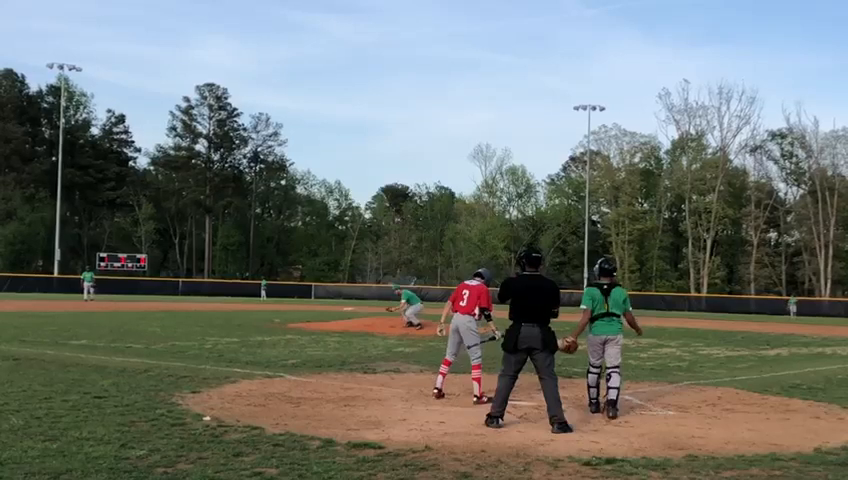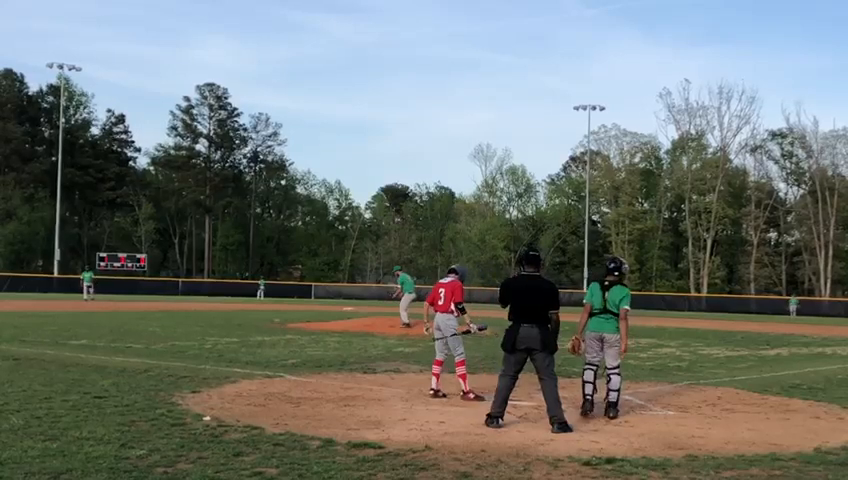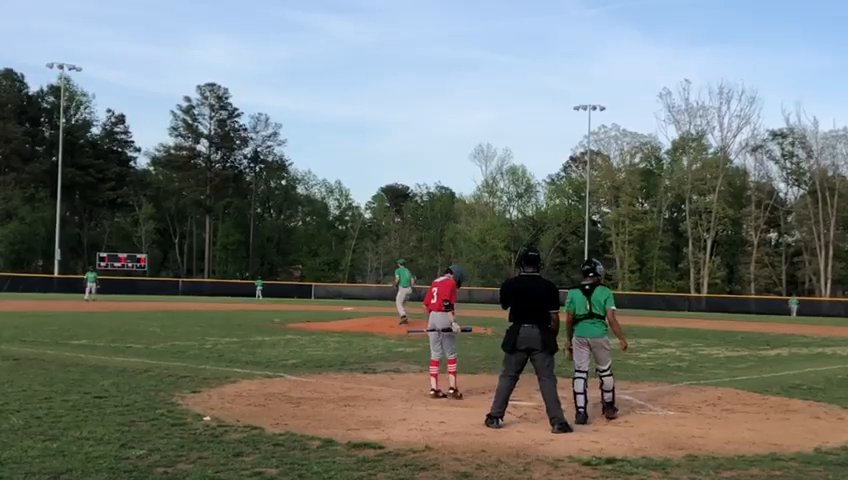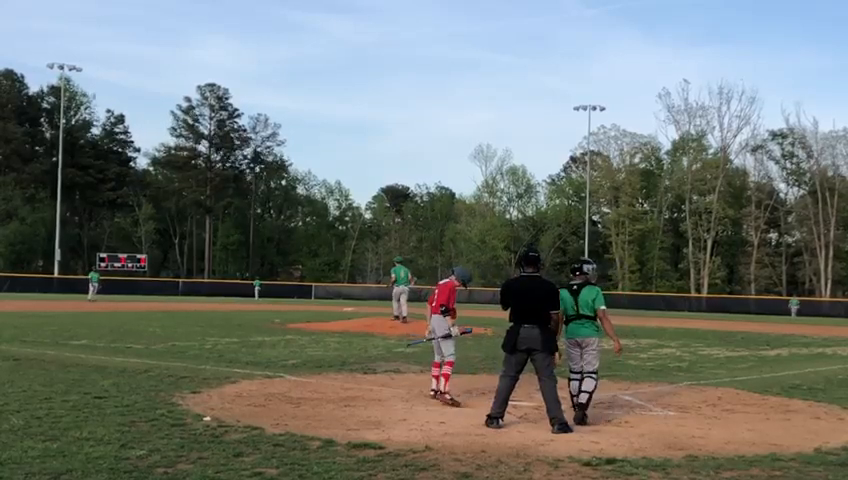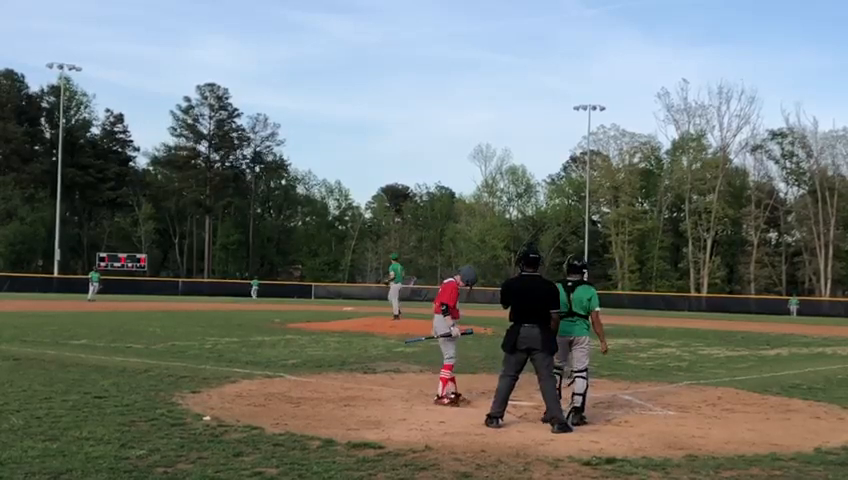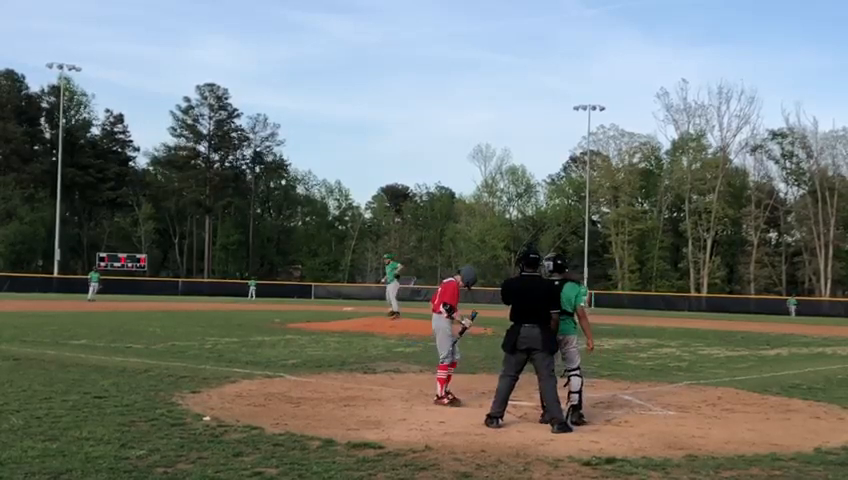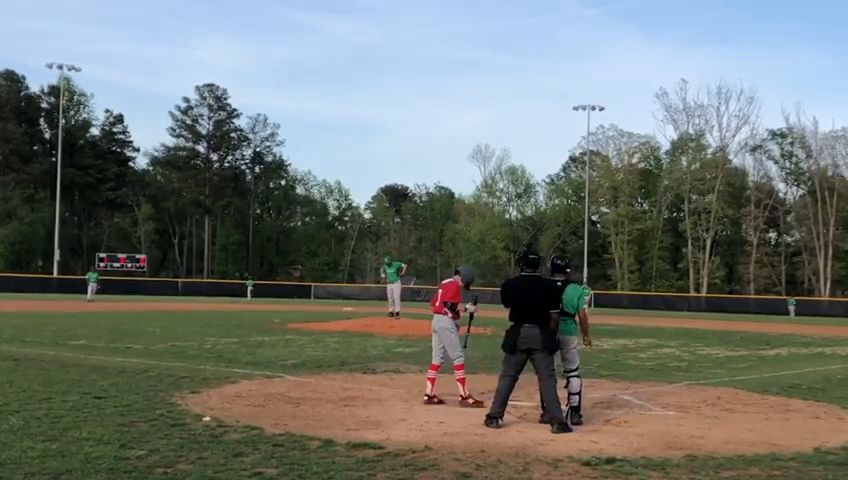
dt=0.5s
person 1, frame 1
left shoulder: (512, 282)
right shoulder: (550, 285)
left elbow: (501, 299)
right elbow: (555, 313)
left hip: (517, 333)
right hip: (541, 334)
left knee: (507, 375)
right knee: (548, 378)
left ankle: (495, 417)
right ankle: (557, 421)
person 1, frame 2
left shoulder: (510, 283)
right shoulder: (549, 286)
left elbow: (503, 304)
right elbow: (554, 318)
right wrist: (553, 339)
left hip: (517, 333)
right hip: (540, 335)
left knee: (507, 376)
right knee: (548, 378)
left ankle: (494, 417)
right ankle: (557, 422)
person 1, frame 3
left shoulder: (510, 284)
right shoulder: (549, 286)
left elbow: (504, 306)
right elbow: (554, 318)
right wrist: (552, 339)
left hip: (517, 334)
right hip: (541, 335)
left knee: (507, 376)
right knee: (547, 379)
left ankle: (495, 417)
right ankle: (557, 422)
person 1, frame 4
left shoulder: (510, 284)
right shoulder: (549, 287)
left elbow: (504, 307)
right elbow: (555, 318)
right wrist: (552, 340)
left hip: (518, 334)
right hip: (541, 335)
left knee: (508, 376)
right knee: (547, 379)
left ankle: (495, 417)
right ankle: (558, 422)
person 1, frame 5
left shoulder: (510, 284)
right shoulder: (549, 286)
left elbow: (504, 305)
right elbow: (554, 317)
right wrist: (550, 337)
left hip: (517, 334)
right hip: (541, 335)
left knee: (507, 376)
right knee: (547, 378)
left ankle: (495, 417)
right ankle: (557, 421)
person 1, frame 6
left shoulder: (510, 284)
right shoulder: (548, 286)
right elbow: (555, 318)
right wrist: (551, 338)
left hip: (518, 334)
right hip: (541, 335)
left knee: (508, 376)
right knee: (547, 378)
left ankle: (494, 417)
right ankle: (557, 421)
person 1, frame 7
left shoulder: (509, 284)
right shoulder: (548, 286)
right elbow: (554, 317)
right wrist: (550, 337)
left hip: (517, 334)
right hip: (541, 335)
left knee: (507, 376)
right knee: (547, 378)
left ankle: (494, 417)
right ankle: (557, 421)
person 2, frame 1
left shoulder: (590, 290)
right shoulder: (621, 291)
left elbow: (585, 317)
right elbow: (629, 317)
left wrist: (574, 336)
right wrist: (638, 329)
left hip: (596, 333)
right hip: (614, 333)
left knee: (594, 368)
right knee: (613, 368)
left ankle: (594, 403)
right ankle: (611, 405)
person 2, frame 2
left shoulder: (594, 286)
right shoulder: (624, 291)
left elbow: (586, 311)
right elbow: (623, 317)
left wrist: (579, 333)
right wrist: (624, 340)
left hip: (593, 330)
right hip: (612, 332)
left knee: (590, 365)
right knee: (613, 369)
left ankle: (588, 400)
right ankle: (612, 407)
person 2, frame 3
left shoulder: (573, 292)
right shoulder: (605, 291)
left elbow: (569, 320)
right elbow: (611, 318)
left wrist: (569, 341)
right wrist: (622, 338)
left hip: (580, 336)
right hip: (599, 335)
left knee: (580, 373)
right knee: (605, 371)
left ankle: (581, 413)
right ankle: (609, 408)
person 2, frame 4
left shoulder: (563, 292)
right shoulder: (594, 290)
right elbow: (603, 317)
right wrist: (615, 339)
left hip: (571, 335)
right hip: (589, 335)
left knee: (575, 373)
right knee: (590, 373)
left ankle: (579, 411)
right ankle: (580, 409)
person 2, frame 5
left shoulder: (556, 287)
right shoulder: (589, 290)
right elbow: (595, 318)
right wrist: (603, 341)
left hip: (560, 333)
right hip: (580, 334)
left knee: (557, 369)
right knee: (581, 373)
right ankle: (577, 413)
person 2, frame 6
right shoulder: (574, 287)
right elbow: (581, 315)
right wrist: (590, 337)
right hip: (568, 333)
right knee: (574, 371)
left ankle: (548, 412)
right ankle: (575, 412)
person 2, frame 7
right shoulder: (576, 289)
right elbow: (582, 316)
right wrist: (586, 335)
right hip: (569, 333)
right knee: (573, 373)
left ankle: (547, 412)
right ankle: (575, 413)
person 3, frame 1
left shoulder: (462, 285)
right shoulder: (483, 289)
left elbow: (449, 303)
right elbow: (485, 311)
left wrist: (441, 323)
right wrist: (494, 329)
left hip: (455, 319)
right hip: (468, 322)
left knee: (450, 355)
right knee: (476, 358)
left ankle: (437, 388)
right ankle: (478, 395)
person 3, frame 2
left shoulder: (438, 284)
right shoulder: (457, 284)
left elbow: (427, 304)
right elbow: (459, 306)
left wrist: (426, 323)
right wrist: (469, 323)
left hip: (437, 318)
right hip: (449, 320)
left knee: (440, 355)
right knee: (459, 355)
left ankle: (434, 389)
right ankle: (466, 391)
person 3, frame 3
left shoulder: (434, 283)
right shoulder: (450, 283)
left elbow: (426, 305)
right elbow: (447, 303)
right wrist: (453, 322)
left hip: (432, 318)
right hip: (444, 318)
left knee: (435, 355)
right knee: (451, 354)
left ankle: (434, 389)
right ankle: (453, 389)
person 3, frame 4
left shoulder: (440, 284)
right shoulder: (450, 286)
left elbow: (429, 305)
right elbow: (444, 308)
left wrist: (428, 325)
right wrist: (452, 326)
left hip: (434, 321)
right hip: (443, 322)
left knee: (438, 357)
right knee: (450, 357)
left ankle: (434, 390)
right ankle: (443, 392)
person 3, frame 5
left shoulder: (447, 283)
right shoulder: (452, 285)
left elbow: (436, 304)
right elbow: (444, 307)
right wrist: (453, 326)
left hip: (439, 321)
right hip: (445, 323)
left knee: (449, 358)
right knee: (449, 359)
left ankle: (453, 393)
right ankle: (441, 396)
person 3, frame 6
left shoulder: (446, 283)
right shoulder: (453, 285)
left elbow: (433, 303)
right elbow: (447, 307)
right wrist: (462, 320)
left hip: (438, 320)
right hip: (443, 322)
left knee: (454, 357)
right knee: (445, 359)
left ankle: (445, 391)
right ankle: (440, 396)
person 3, frame 7
left shoulder: (444, 284)
right shoulder: (454, 285)
left elbow: (433, 305)
right elbow: (448, 305)
right wrist: (466, 308)
left hip: (436, 321)
right hip: (446, 323)
left knee: (437, 359)
right knee: (458, 358)
left ankle: (429, 395)
right ankle: (464, 396)
